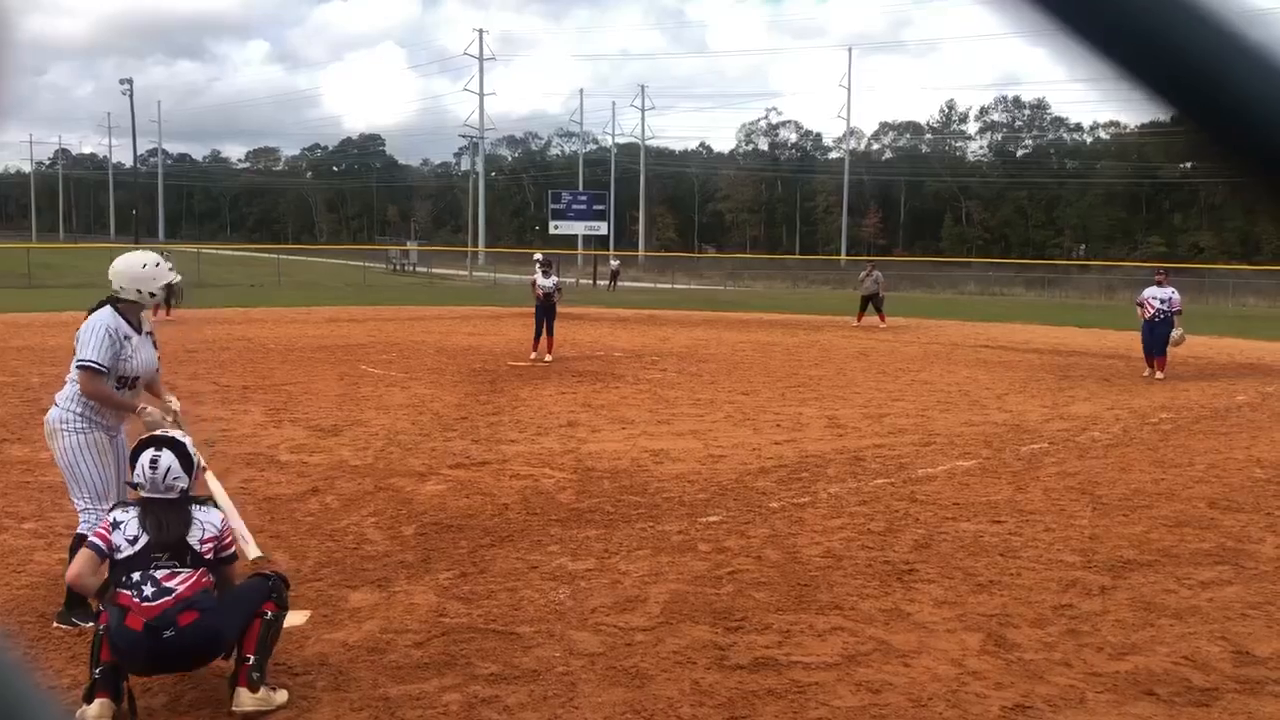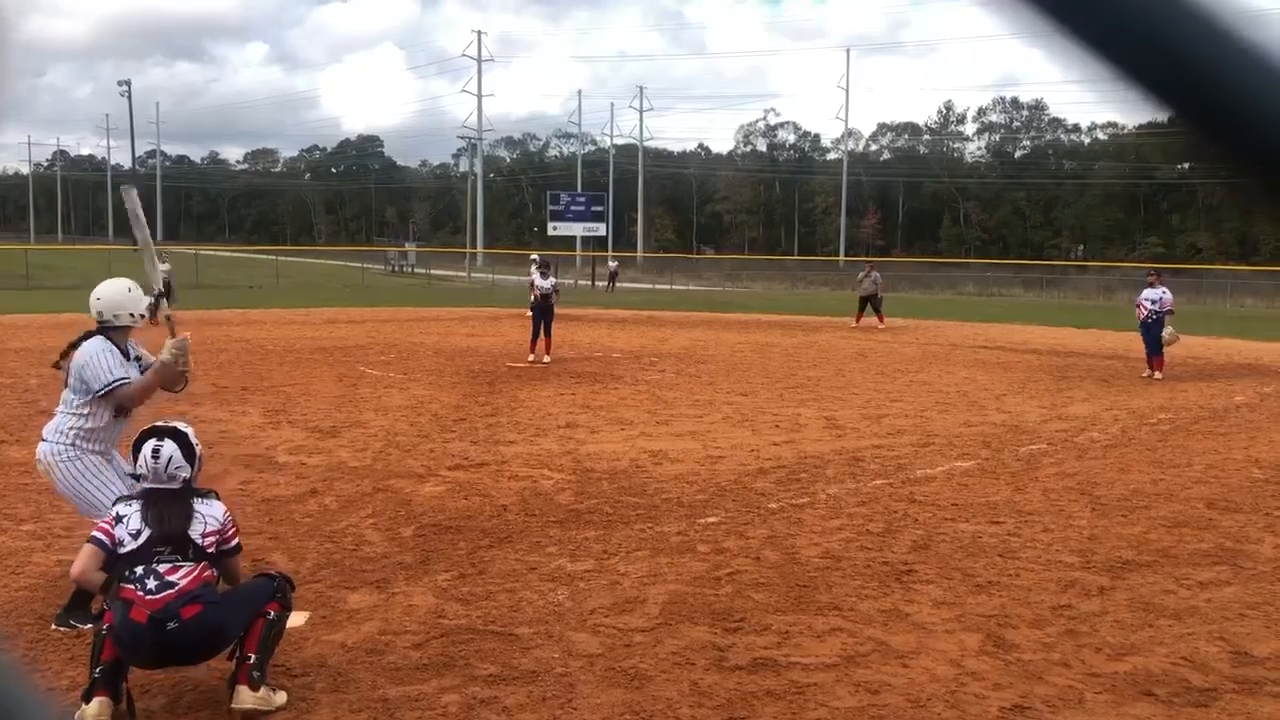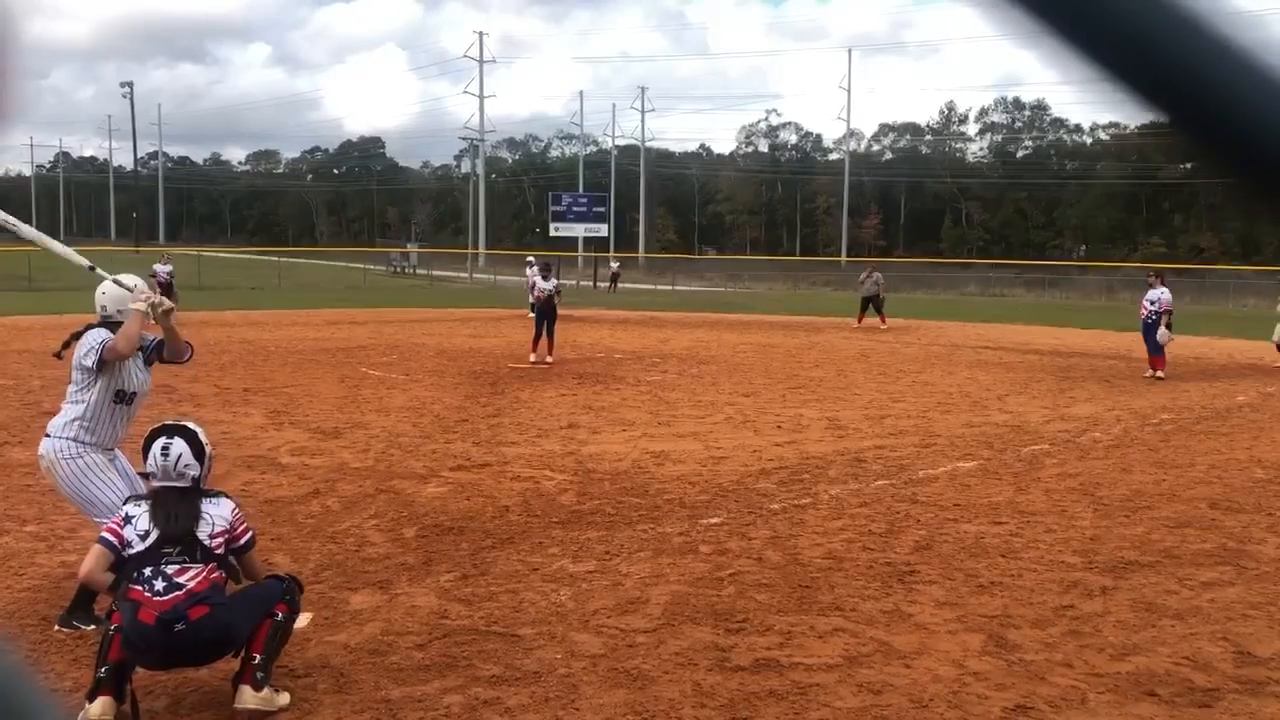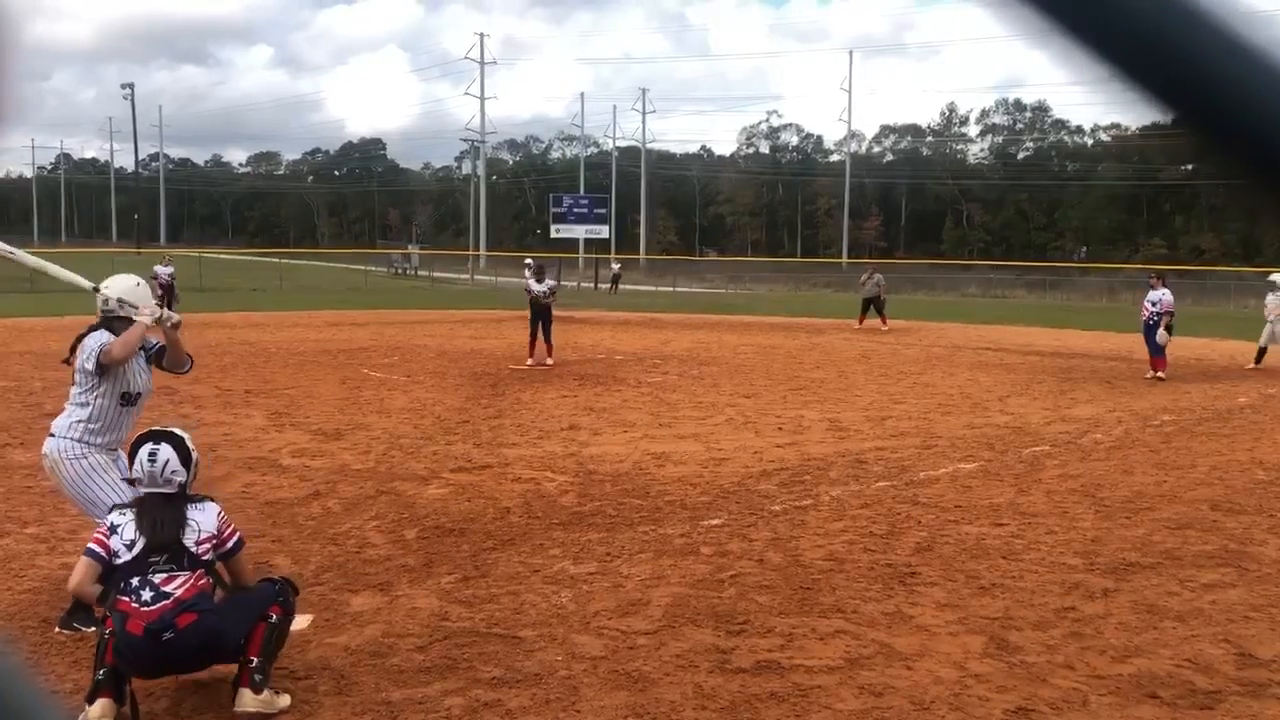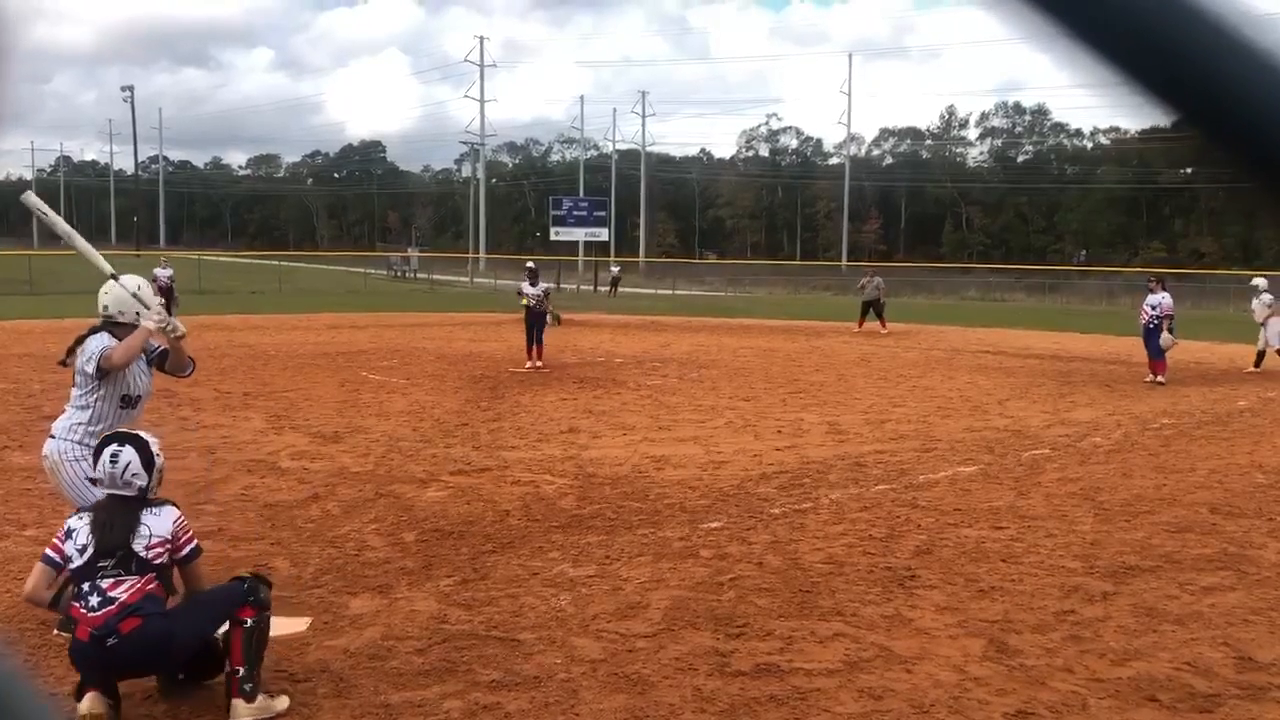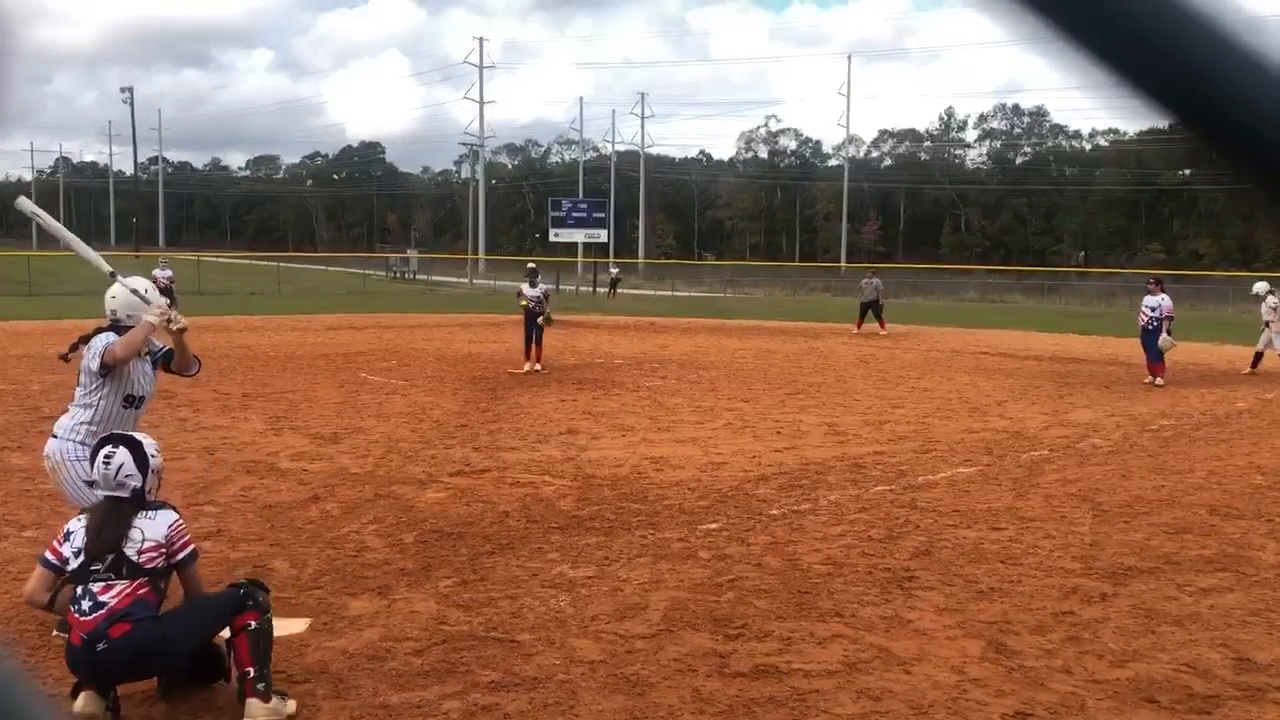
dt=0.4s
person 1, frame 1
left shoulder: (140, 323)
right shoulder: (103, 325)
left elbow: (148, 372)
right elbow: (88, 385)
left wrist: (166, 398)
right wrist: (139, 409)
left hip: (109, 426)
right hip: (77, 425)
left knee: (116, 508)
right knee: (96, 514)
right ankle: (72, 609)
person 1, frame 2
left shoulder: (129, 350)
right shoulder: (97, 352)
left elbow: (170, 384)
right elbow: (130, 398)
left wrist: (177, 363)
right wrist: (163, 363)
left hip: (98, 451)
right hip: (67, 453)
right ankle: (73, 612)
person 1, frame 3
left shoulder: (139, 341)
right shoulder: (95, 339)
left elbow: (181, 354)
right elbow: (123, 350)
left wrist: (165, 321)
right wrist: (141, 311)
left hip: (102, 449)
right hip: (69, 449)
right ankle: (77, 613)
person 1, frame 4
left shoulder: (141, 343)
right shoulder: (97, 341)
left elbow: (180, 364)
right elbow: (117, 354)
left wrist: (170, 333)
right wrist: (144, 321)
left hip: (104, 449)
right hip: (73, 449)
right ankle: (78, 614)
person 1, frame 5
left shoulder: (142, 348)
right shoulder: (98, 344)
left elbow: (182, 368)
right elbow: (117, 362)
left wrist: (174, 339)
right wrist: (149, 327)
right hip: (73, 451)
person 1, frame 6
left shoulder: (148, 348)
right shoulder: (104, 343)
left elbow: (187, 367)
right elbow: (120, 353)
left wrist: (177, 334)
right wrist: (152, 321)
right hip: (74, 451)
person 2, frame 1
left shoulder: (118, 517)
right shoulder: (211, 517)
left elbow: (76, 576)
right elbow: (229, 587)
left wrist: (119, 597)
left hip: (132, 649)
right hip: (197, 642)
left knee: (112, 608)
right knee: (269, 585)
left ankle: (101, 697)
right ankle: (249, 687)
person 2, frame 2
left shoulder: (121, 512)
right shoulder: (213, 509)
left elbow: (81, 572)
right elbow: (235, 579)
left wrist: (121, 591)
left hip: (136, 643)
right hip: (200, 634)
left knee: (115, 607)
right knee: (275, 587)
left ankle: (100, 696)
right ankle: (249, 685)
person 2, frame 3
left shoulder: (131, 511)
right shoulder: (222, 507)
left elbow: (89, 574)
right elbow: (255, 575)
left wrist: (131, 592)
right wrist: (237, 542)
left hip: (144, 645)
right hip: (208, 636)
left knee: (124, 607)
right knee: (284, 588)
left ankle: (104, 695)
right ankle: (253, 685)
person 2, frame 4
left shoulder: (116, 520)
right shoulder: (208, 512)
left elbow: (78, 586)
right elbow: (244, 584)
left wrist: (118, 602)
left hip: (136, 656)
right hip: (198, 643)
right knee: (278, 591)
right ankle: (252, 688)
person 2, frame 5
left shoulder: (76, 523)
right shoulder: (167, 517)
left elbow: (33, 591)
right elbow: (198, 591)
left wrist: (82, 609)
left hip: (90, 658)
right hip: (151, 646)
right knee: (251, 590)
left ankle: (95, 692)
right ankle: (244, 696)
person 2, frame 6
left shoulder: (76, 525)
right shoulder: (164, 520)
left elbow: (34, 594)
right elbow: (196, 595)
left wrist: (83, 612)
left hip: (84, 660)
right hip: (142, 651)
right knee: (249, 595)
left ankle: (93, 691)
